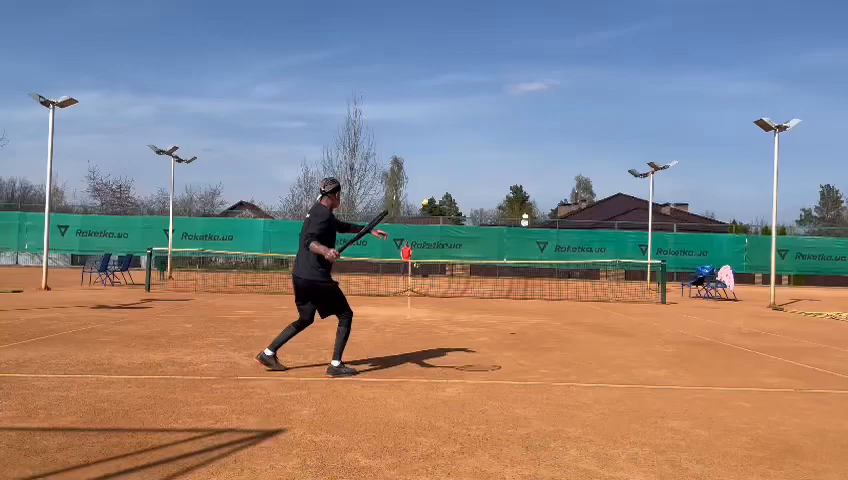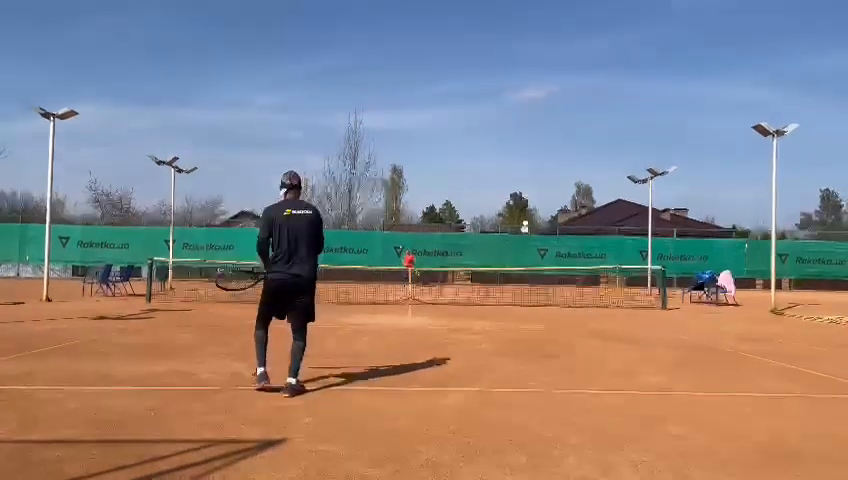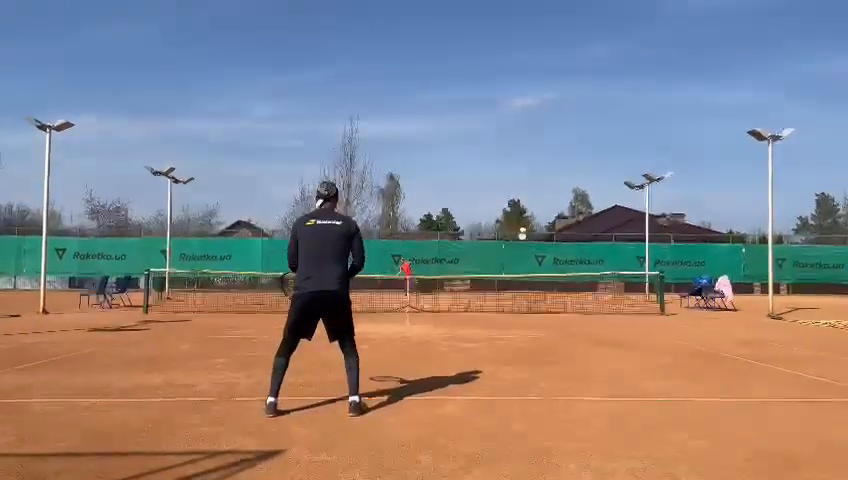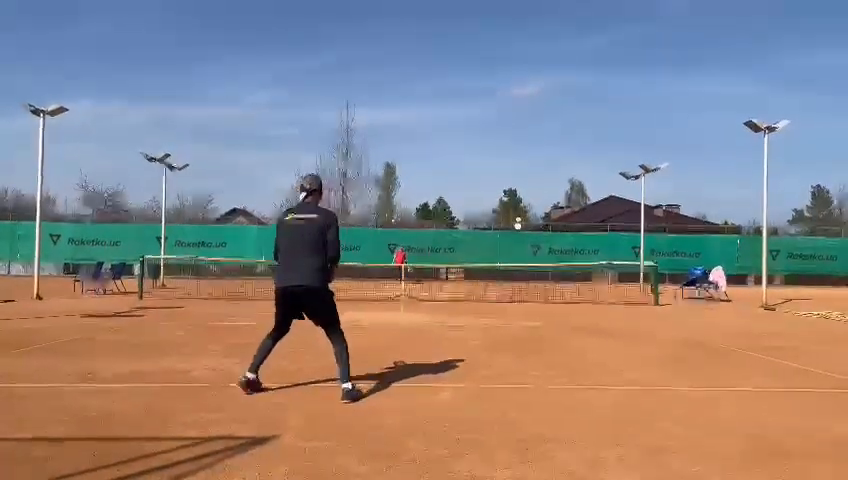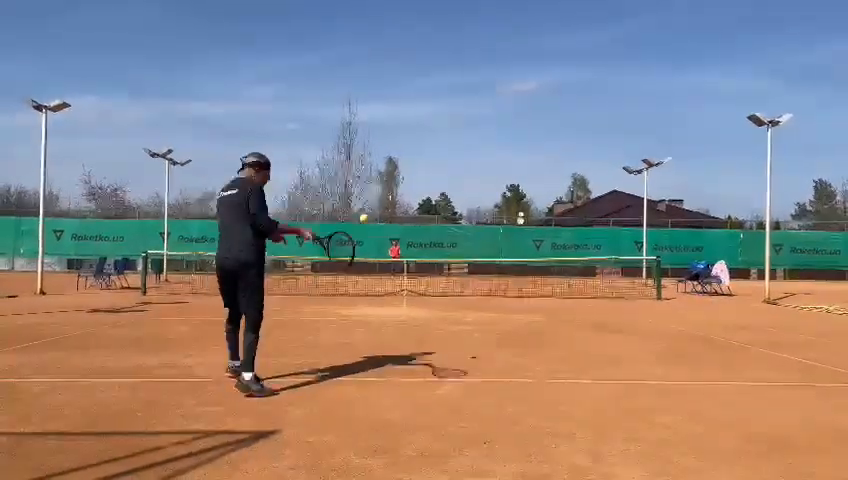
dt=1s
person 1, frame 1
left shoulder: (318, 211)
right shoulder: (323, 214)
left elbow: (342, 226)
right elbow: (307, 241)
left wrist: (371, 230)
right wrist: (325, 250)
left hip: (301, 276)
right hip: (315, 278)
left knee: (304, 319)
right knee: (345, 316)
left ankle: (269, 353)
right ankle: (335, 365)
person 1, frame 2
left shoulder: (271, 212)
right shoulder: (313, 212)
left elbow: (262, 247)
right elbow: (318, 246)
left hip: (277, 278)
right hip: (305, 279)
left knee: (262, 323)
right knee: (299, 332)
left ankle: (262, 373)
right ankle: (292, 381)
person 1, frame 3
left shoulder: (301, 223)
right shoulder: (349, 224)
left elbow: (292, 262)
right elbow: (358, 262)
left hip: (304, 293)
right hip: (336, 294)
left knee: (286, 347)
right knee: (348, 346)
left ankle: (271, 401)
right ankle: (354, 400)
person 1, frame 4
left shoulder: (286, 217)
right shoulder: (327, 217)
left elbow: (278, 254)
right elbow: (333, 255)
right wrist: (329, 273)
left hip: (283, 284)
right hip: (312, 285)
left knee: (279, 330)
right knee: (335, 334)
left ankle: (250, 376)
right ankle: (347, 387)
person 1, frame 5
left shoulder: (225, 190)
right shoulder: (252, 188)
right elbow: (262, 222)
left wrist: (271, 233)
right wrist: (295, 230)
left hip: (224, 260)
right hip: (246, 260)
left knee: (236, 313)
right knee: (254, 317)
left ankle: (235, 364)
right ankle: (248, 376)
